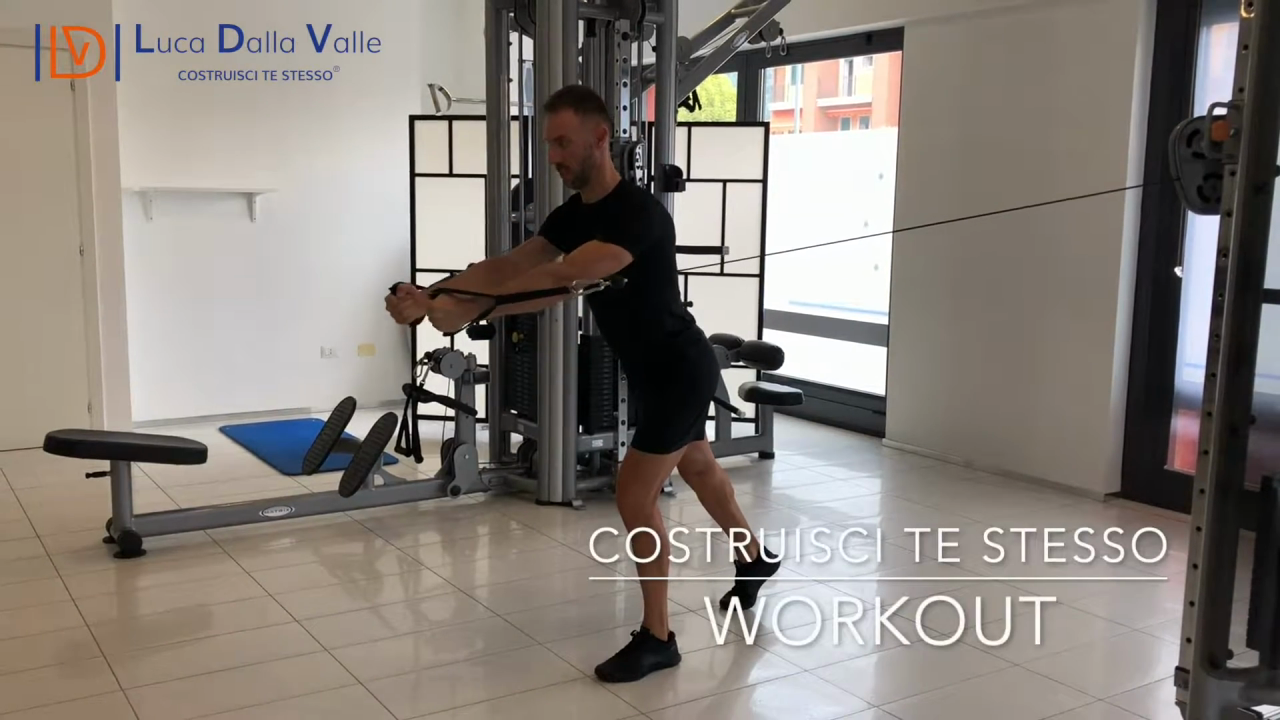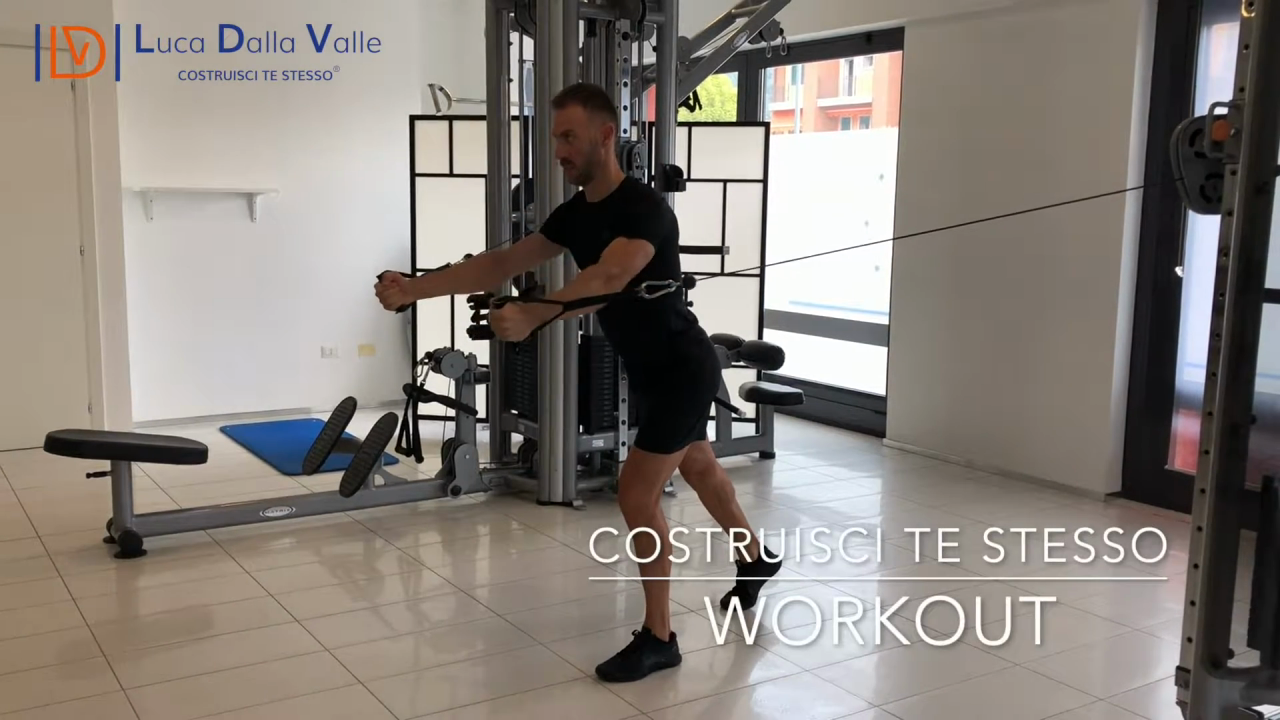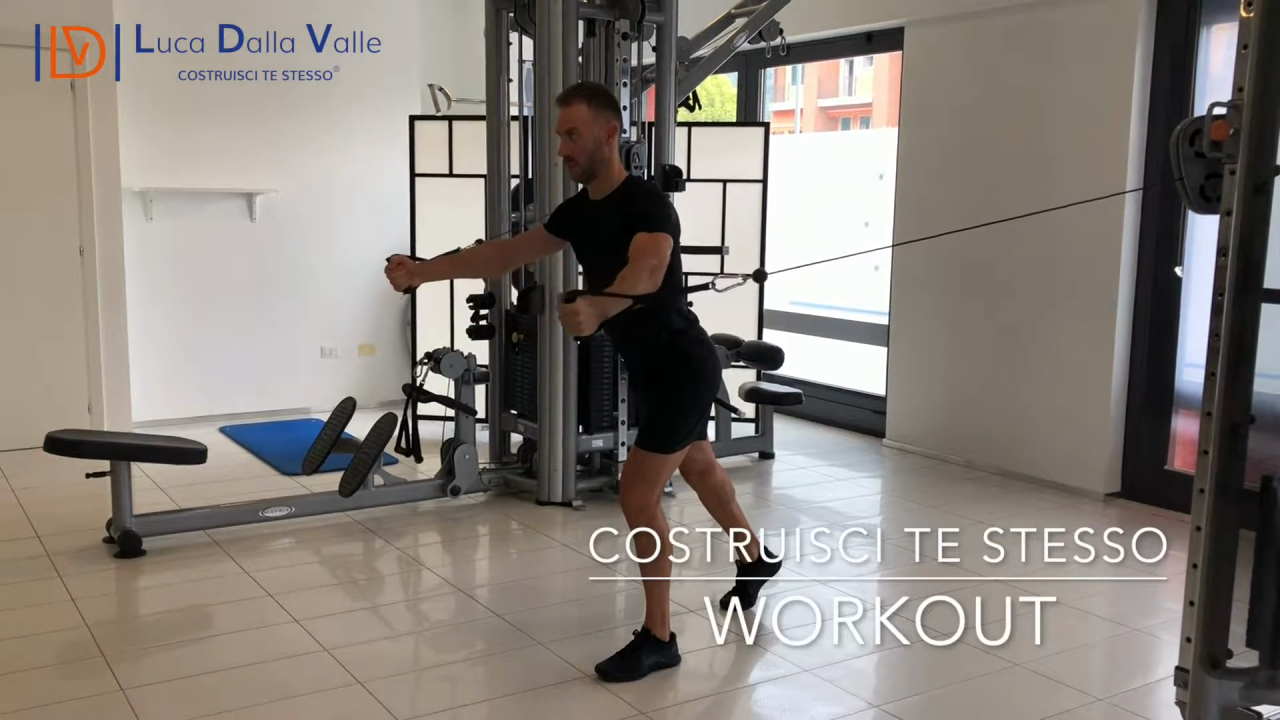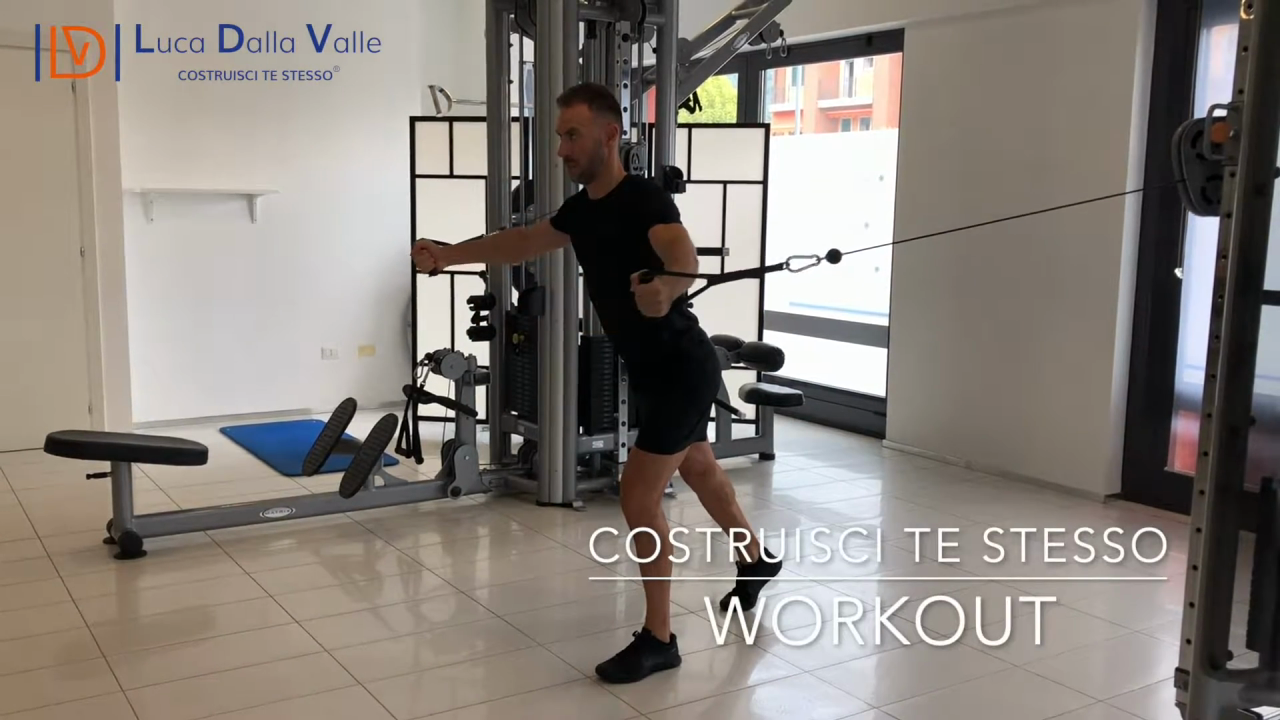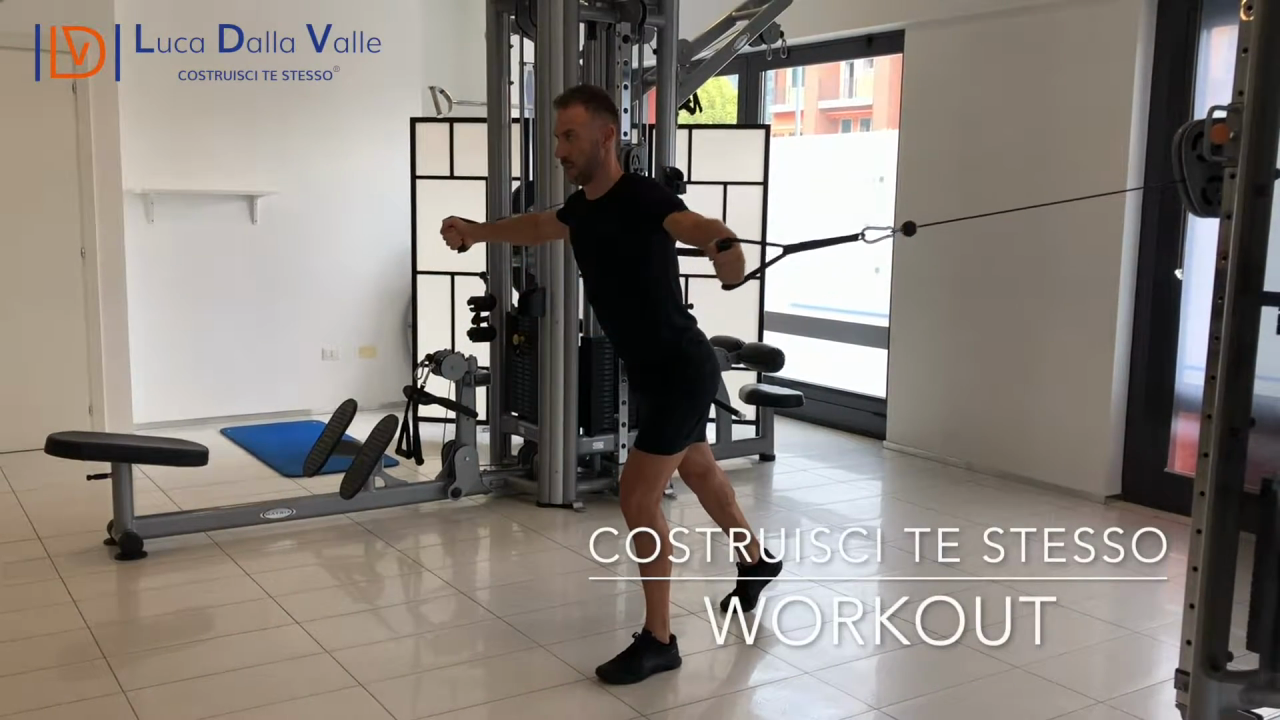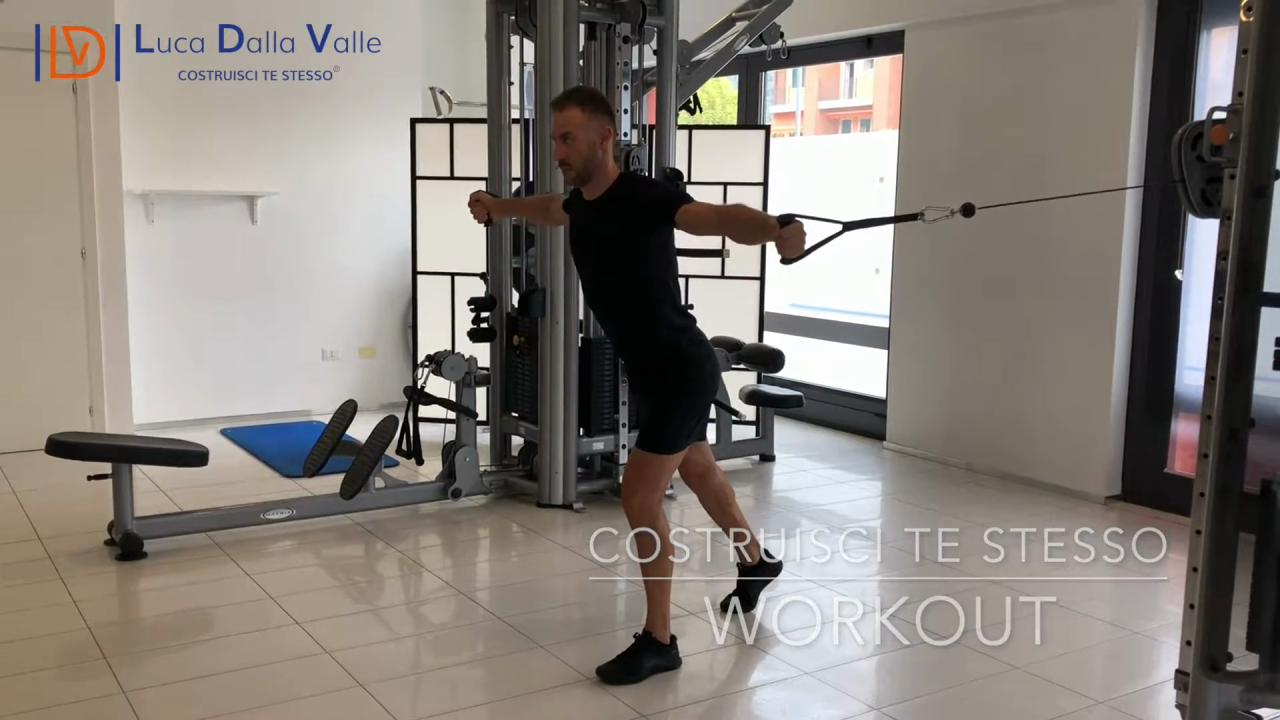
dt=0.4s
person 1, frame 1
left shoulder: (637, 212)
right shoulder: (573, 215)
left elbow: (564, 280)
right elbow: (507, 266)
left wrist: (469, 310)
right wrist: (427, 297)
left hip: (680, 369)
right hip: (649, 370)
left knee: (634, 495)
right knee: (698, 469)
left ankle: (657, 638)
right ankle: (754, 558)
person 1, frame 2
left shoulder: (643, 209)
right shoulder: (575, 213)
left elbow: (607, 278)
right elbow: (503, 262)
left wrist: (531, 315)
right wrist: (415, 288)
left hip: (682, 369)
right hip: (650, 370)
left knee: (637, 496)
right knee: (699, 469)
left ankle: (657, 638)
right ankle: (755, 558)
person 1, frame 3
left shoulder: (646, 204)
right shoulder: (579, 210)
left elbow: (647, 271)
right elbow: (508, 253)
left wrist: (596, 308)
right wrist: (424, 270)
left hip: (682, 368)
right hip: (650, 369)
left knee: (638, 496)
right knee: (699, 469)
left ankle: (657, 638)
right ankle: (755, 558)
person 1, frame 4
left shoulder: (644, 200)
right shoulder: (582, 208)
left elbow: (681, 253)
right elbow: (523, 243)
left wrist: (665, 285)
right wrist: (448, 255)
left hip: (681, 369)
right hip: (650, 370)
left knee: (638, 496)
right knee: (699, 470)
left ankle: (657, 639)
right ankle: (756, 561)
person 1, frame 5
left shoulder: (642, 198)
right shoulder: (584, 205)
left elbow: (698, 226)
right elbow: (539, 227)
left wrist: (724, 248)
right wrist: (476, 232)
left hip: (680, 369)
right hip: (650, 369)
left knee: (637, 496)
right knee: (698, 472)
left ankle: (658, 639)
right ankle: (756, 562)
person 1, frame 6
left shoulder: (643, 197)
right shoulder: (584, 202)
left elbow: (717, 217)
right elbow: (550, 209)
left wrist: (774, 230)
right wrist: (501, 206)
left hip: (680, 369)
right hip: (648, 370)
left knee: (639, 496)
right knee: (698, 472)
left ankle: (658, 640)
right ankle: (755, 562)
